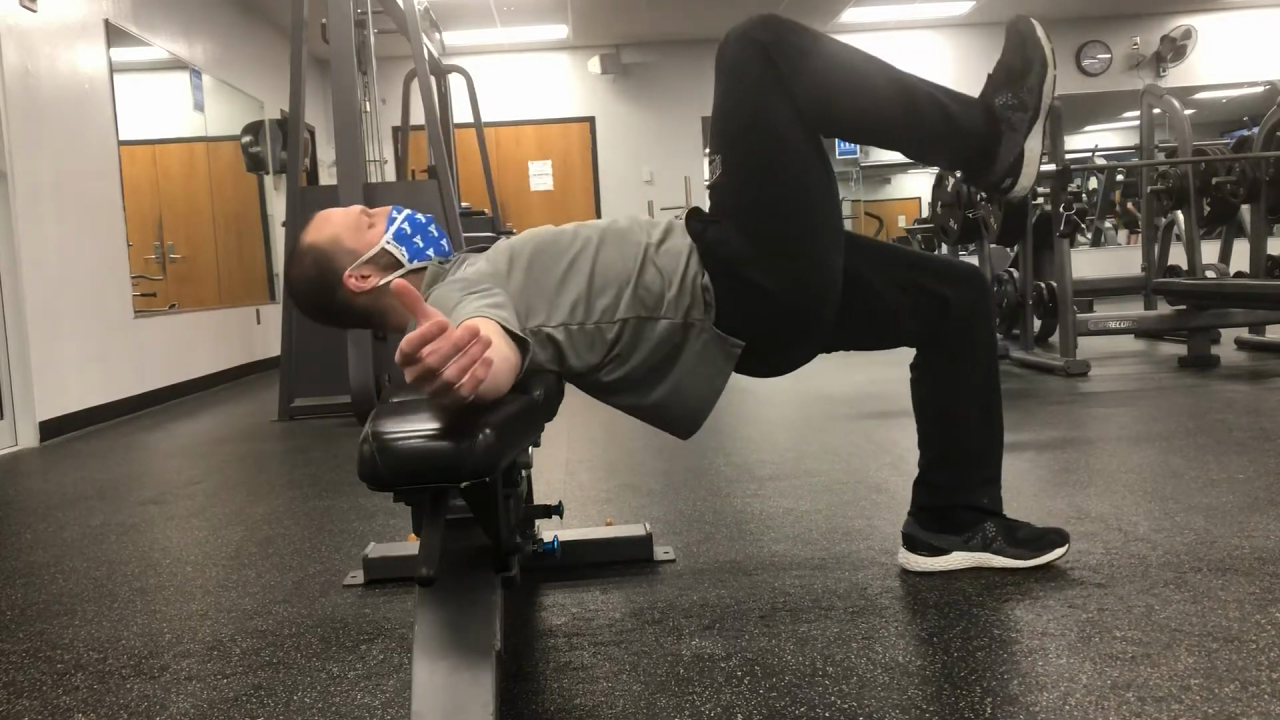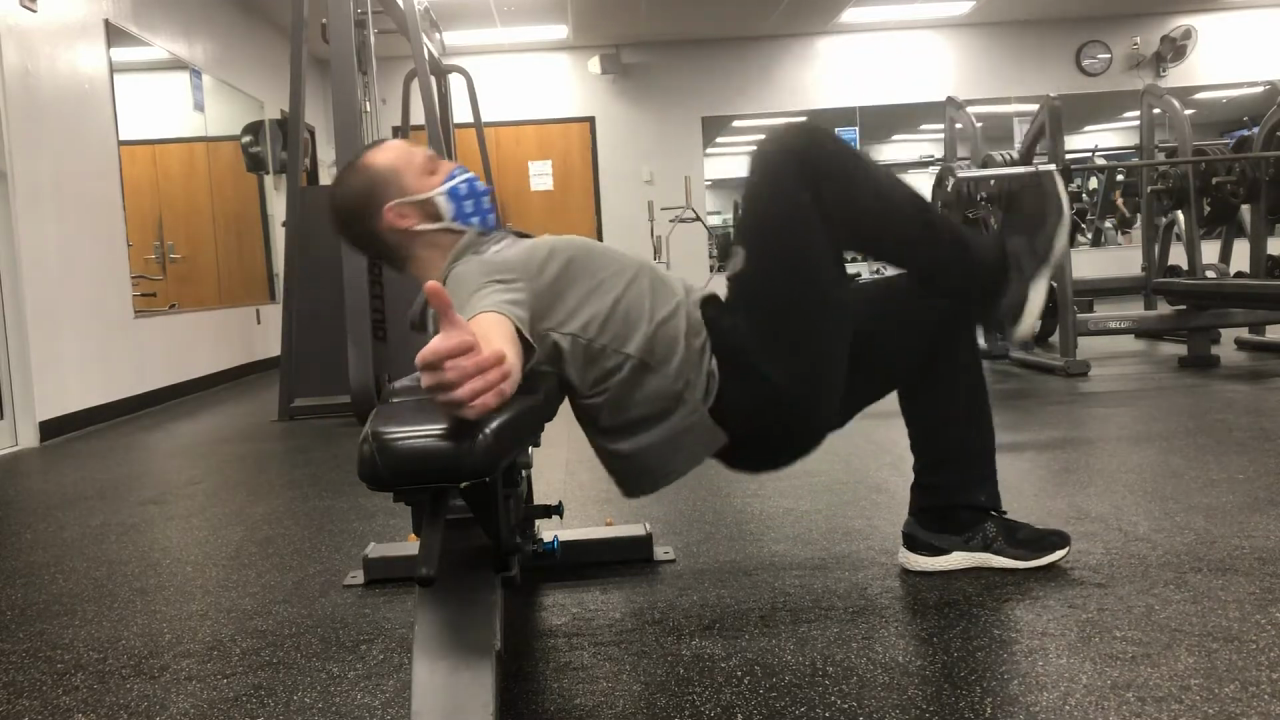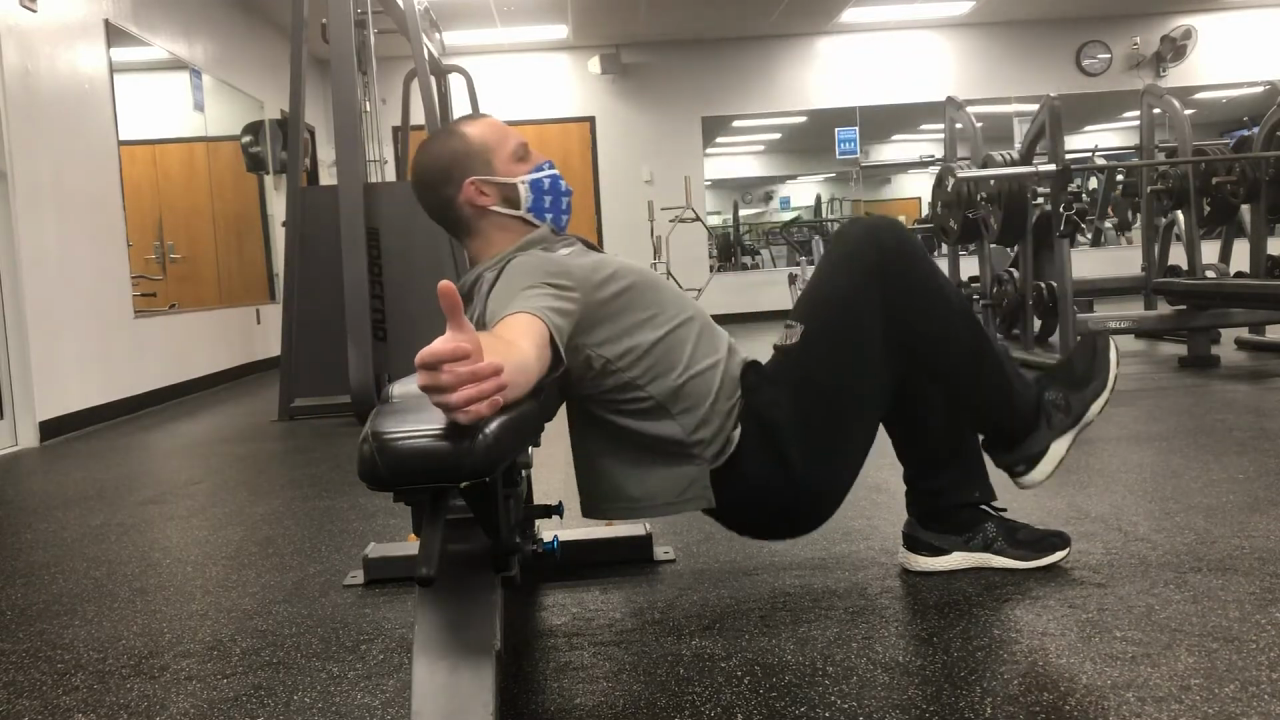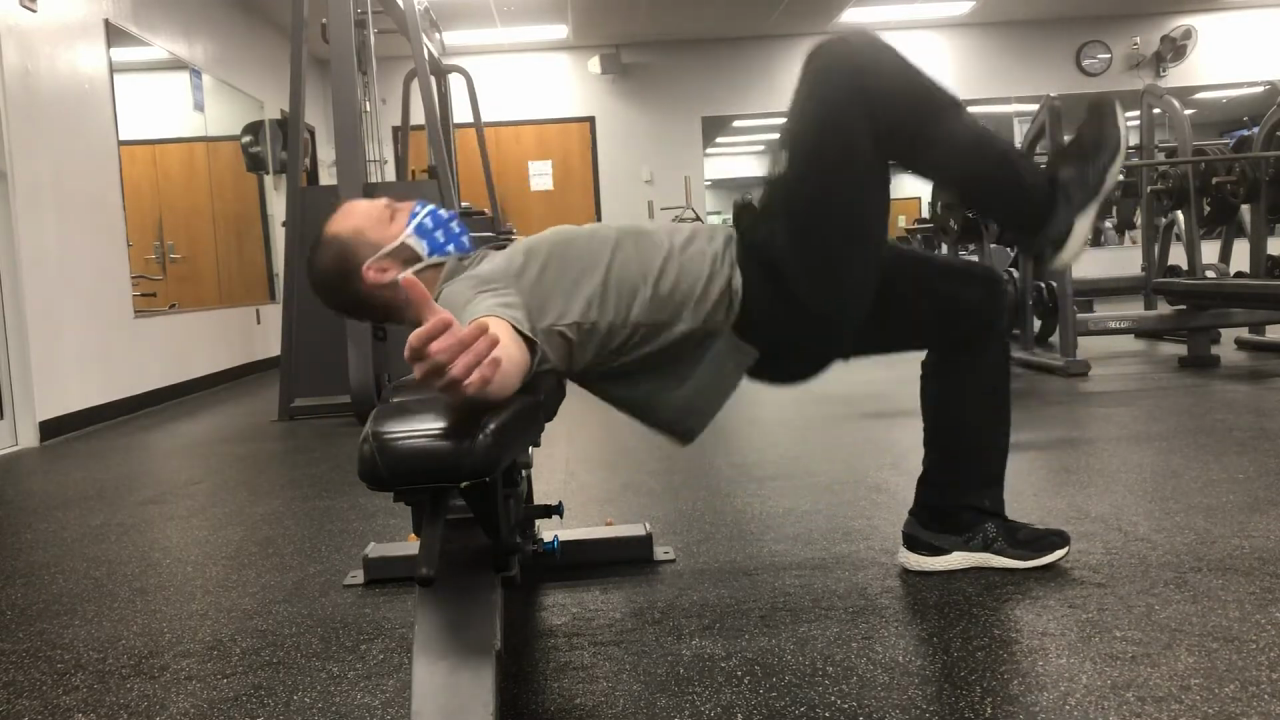
dt=0.5s
person 1, frame 1
left shoulder: (460, 278)
right shoulder: (458, 299)
right elbow: (495, 349)
right wrist: (462, 361)
left hip: (757, 286)
right hip: (750, 289)
left knee: (956, 297)
right knee: (759, 47)
left ankle: (952, 522)
right ankle: (989, 142)
person 1, frame 2
left shoulder: (485, 260)
right shoulder: (477, 280)
right elbow: (495, 343)
right wrist: (473, 364)
left hip: (749, 378)
right hip: (754, 384)
left knee: (937, 305)
right knee: (799, 155)
left ankle: (953, 523)
right ankle: (997, 277)
person 1, frame 3
left shoulder: (534, 267)
right shoulder: (529, 282)
right elbow: (518, 344)
right wrist: (480, 368)
left hip: (757, 449)
right hip: (771, 462)
left knee: (908, 325)
right knee: (874, 249)
left ankle: (950, 521)
right ankle: (1022, 424)
person 1, frame 4
left shoulder: (481, 273)
right shoulder: (474, 298)
right elbow: (503, 349)
right wrist: (471, 358)
left hip: (768, 292)
right hip: (776, 295)
left knee: (969, 298)
right knee: (846, 66)
left ankle: (955, 521)
right ankle: (1044, 208)
